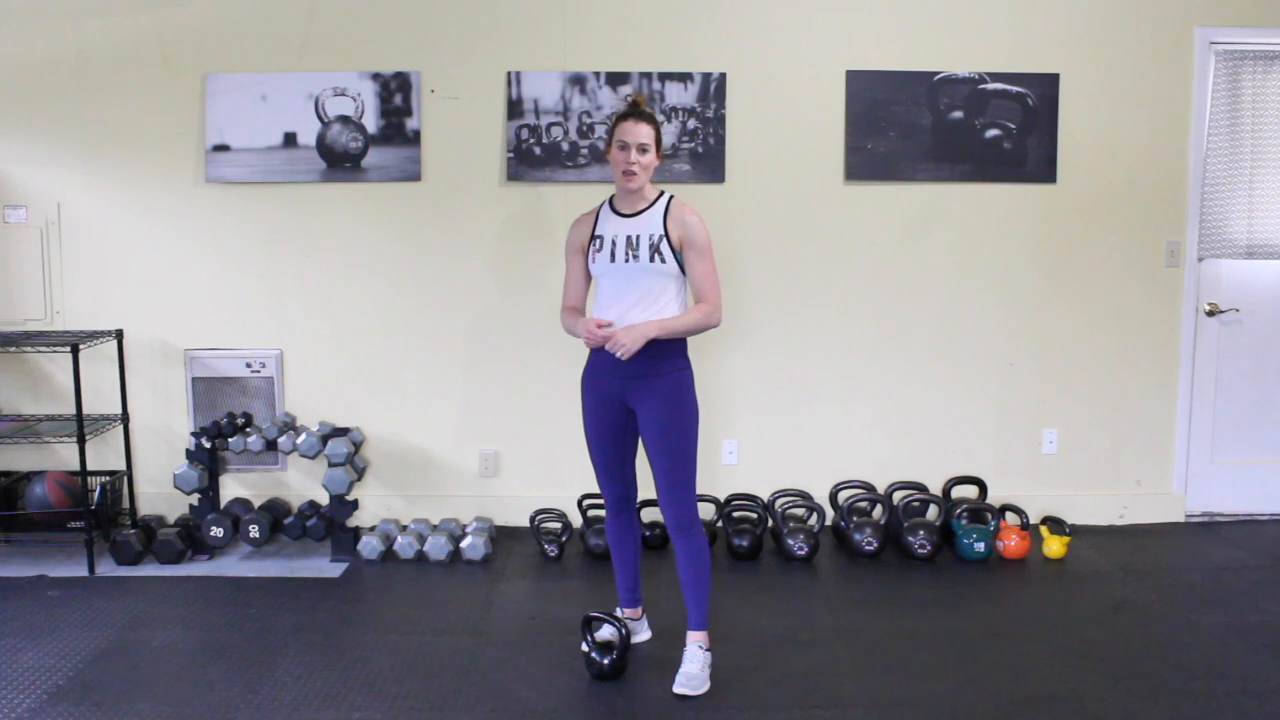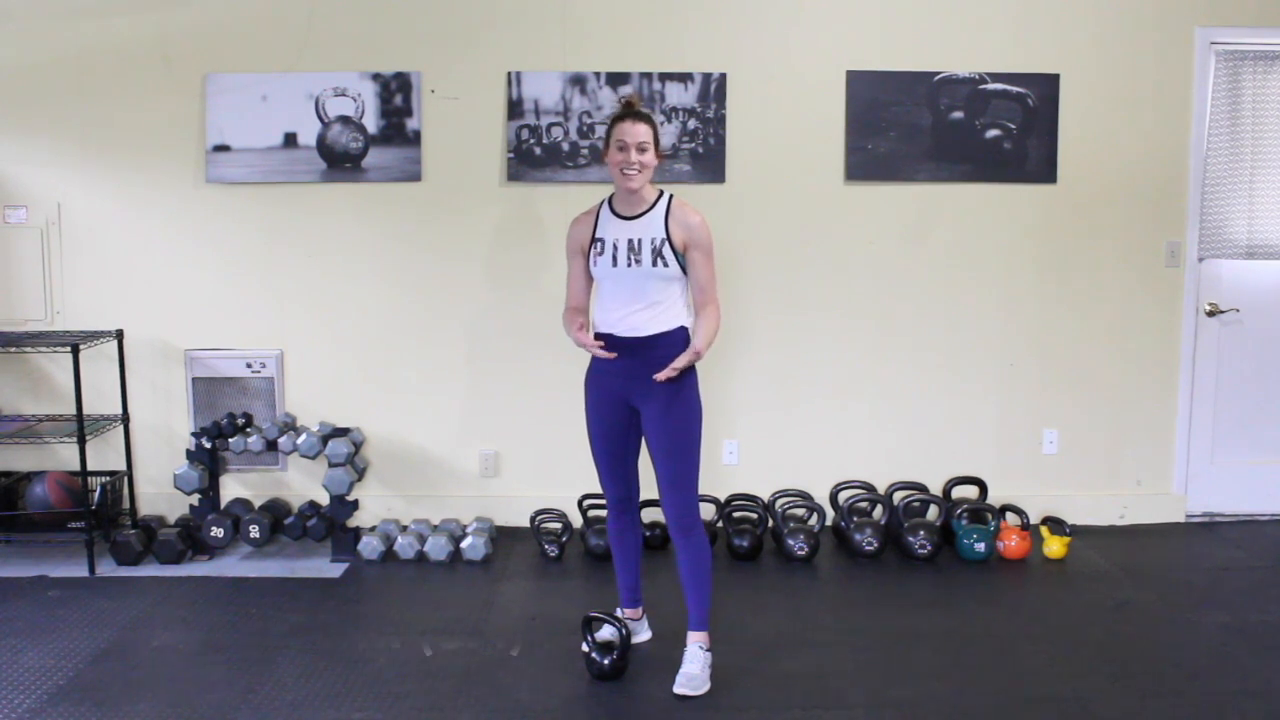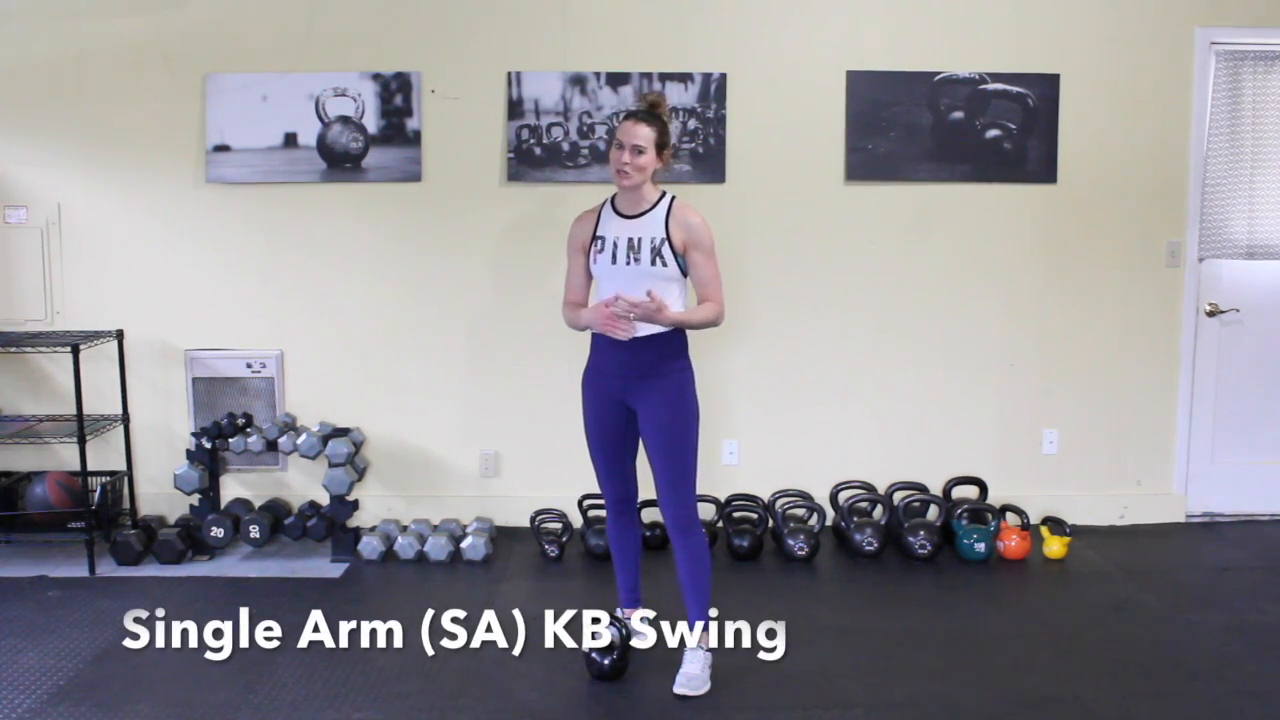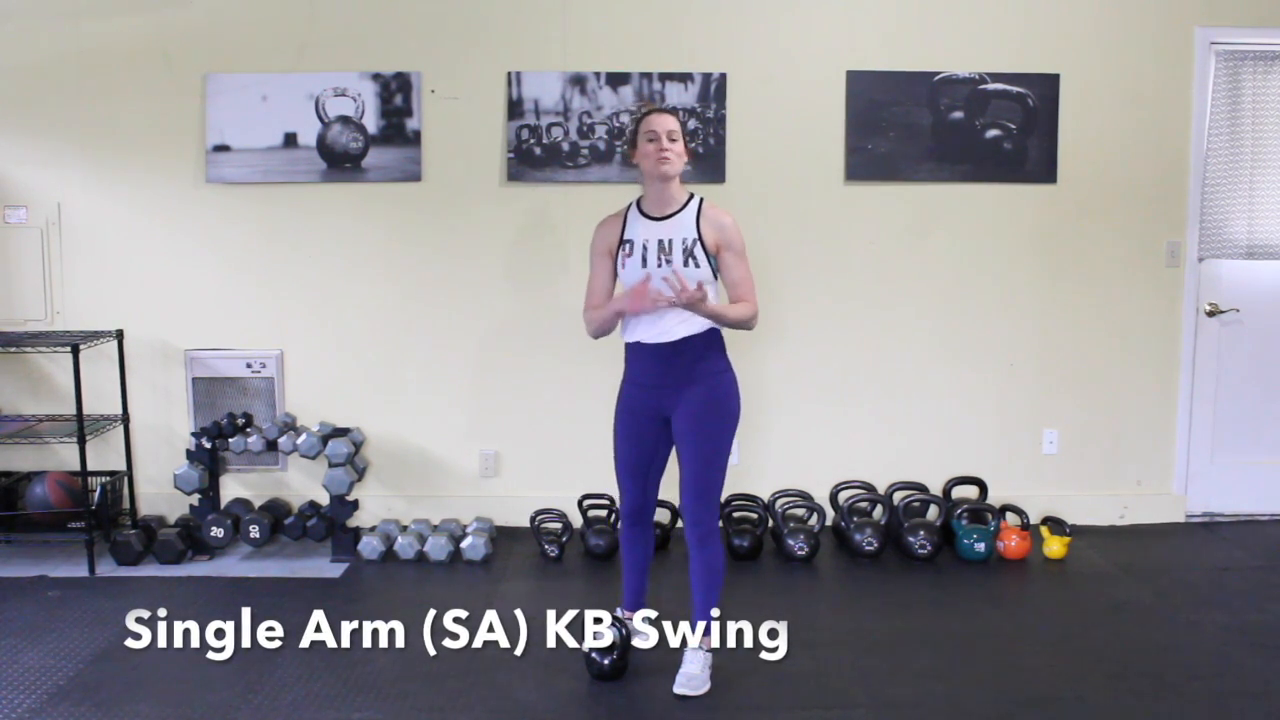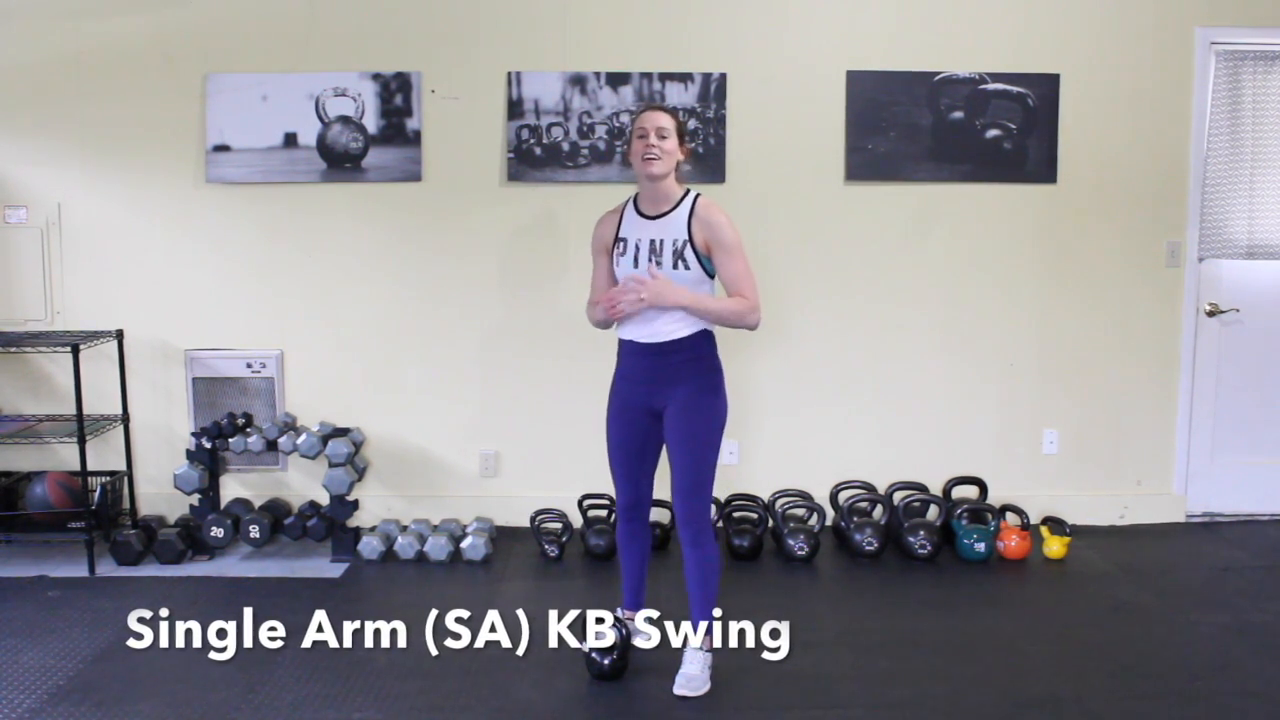
dt=1s
person 1, frame 1
left shoulder: (682, 219)
right shoulder: (586, 226)
left elbow: (710, 311)
right elbow: (569, 310)
left wrist: (647, 328)
right wrist: (584, 327)
left hip: (663, 373)
right hip: (603, 375)
left knee: (679, 510)
right knee: (617, 502)
left ankle: (697, 643)
right ankle: (631, 616)
person 1, frame 2
left shoulder: (685, 220)
right shoulder: (586, 226)
left elbow: (707, 305)
right elbow: (575, 307)
left wrist: (697, 348)
right wrist: (580, 335)
left hip: (667, 372)
right hip: (607, 373)
left knee: (682, 510)
right knee: (619, 502)
left ankle: (698, 643)
right ankle: (631, 616)
person 1, frame 3
left shoulder: (685, 222)
right shoulder: (587, 225)
left elbow: (714, 309)
right elbow: (570, 307)
left wrist: (665, 315)
right wrist: (593, 316)
left hip: (664, 373)
right hip: (603, 373)
left knee: (679, 511)
right knee: (618, 503)
left ankle: (698, 643)
right ankle: (629, 615)
person 1, frame 4
left shoulder: (715, 220)
right shoulder: (612, 229)
left elbow: (748, 312)
right elbow: (593, 326)
left wrist: (705, 306)
right wrist: (621, 305)
left hip: (704, 379)
right hip: (640, 382)
left knee: (699, 517)
right knee: (634, 508)
left ankle: (700, 645)
right ankle: (630, 618)
person 1, frame 5
left shoulder: (708, 218)
right shoulder: (611, 224)
left elbow: (749, 312)
right elbow: (596, 308)
left wrist: (675, 296)
right wrist: (609, 311)
left hip: (692, 378)
right hip: (631, 377)
left knee: (692, 513)
right knee: (630, 505)
left ankle: (700, 646)
right ankle: (631, 619)
